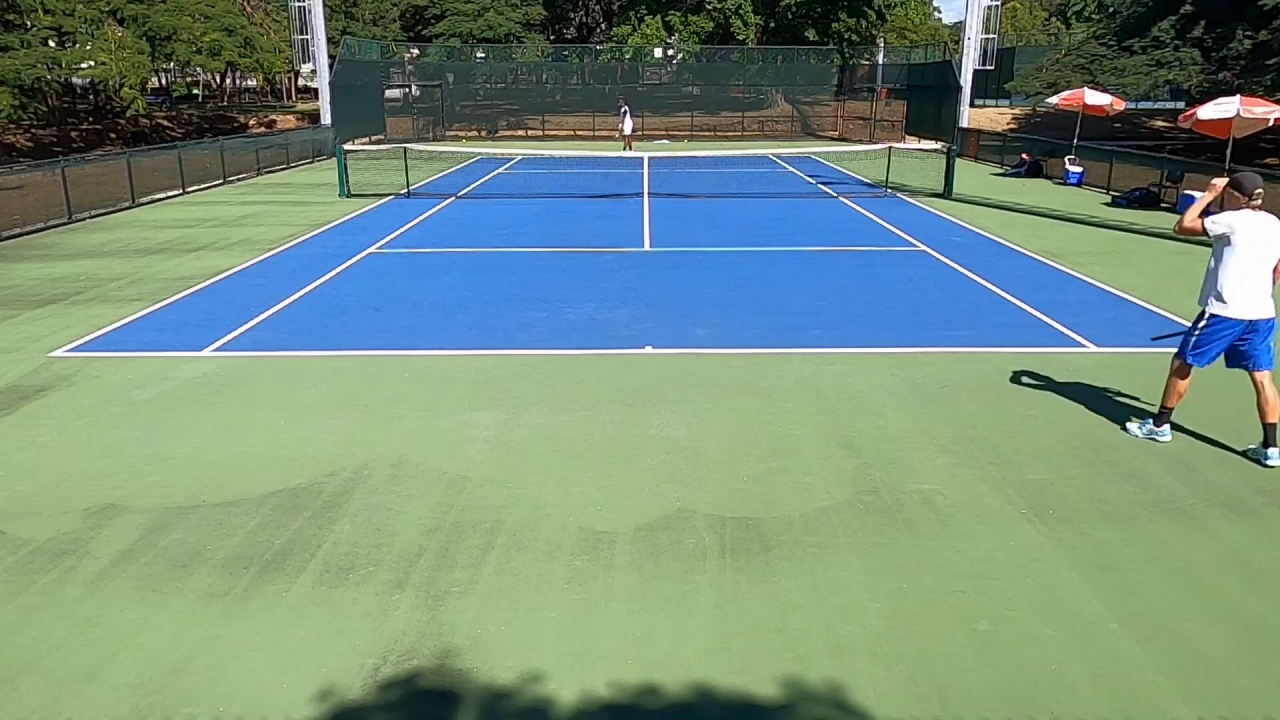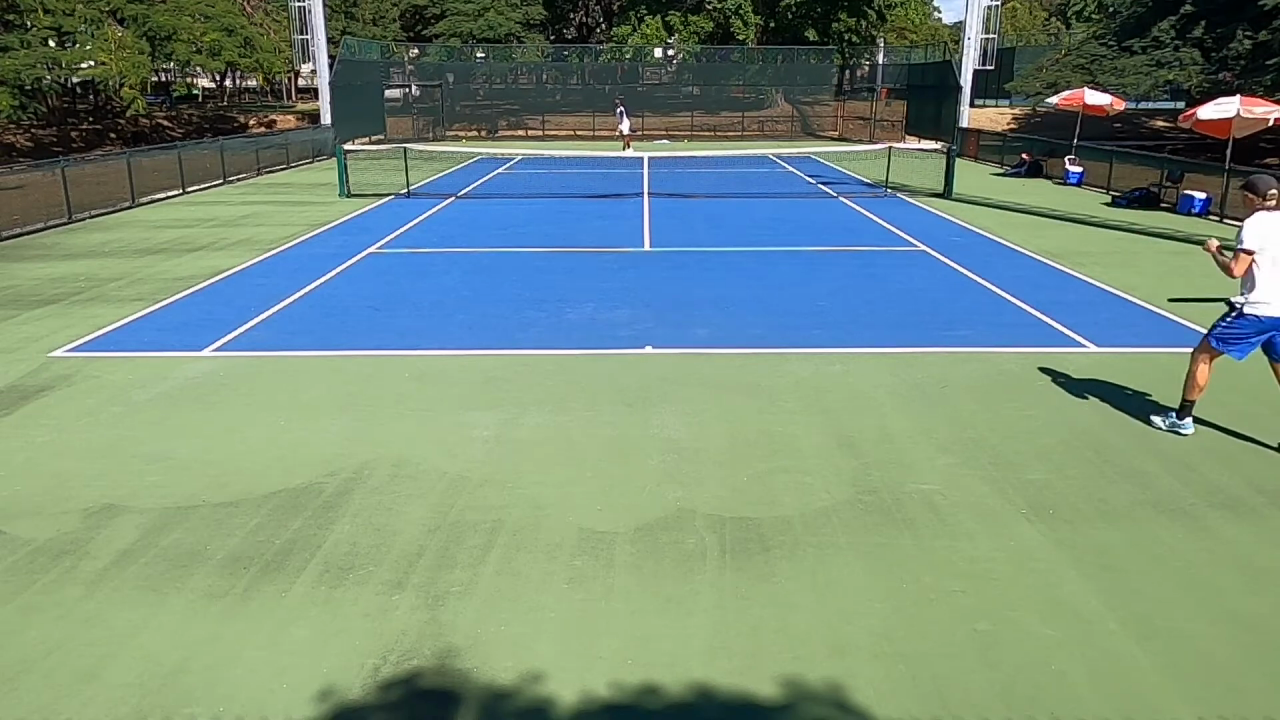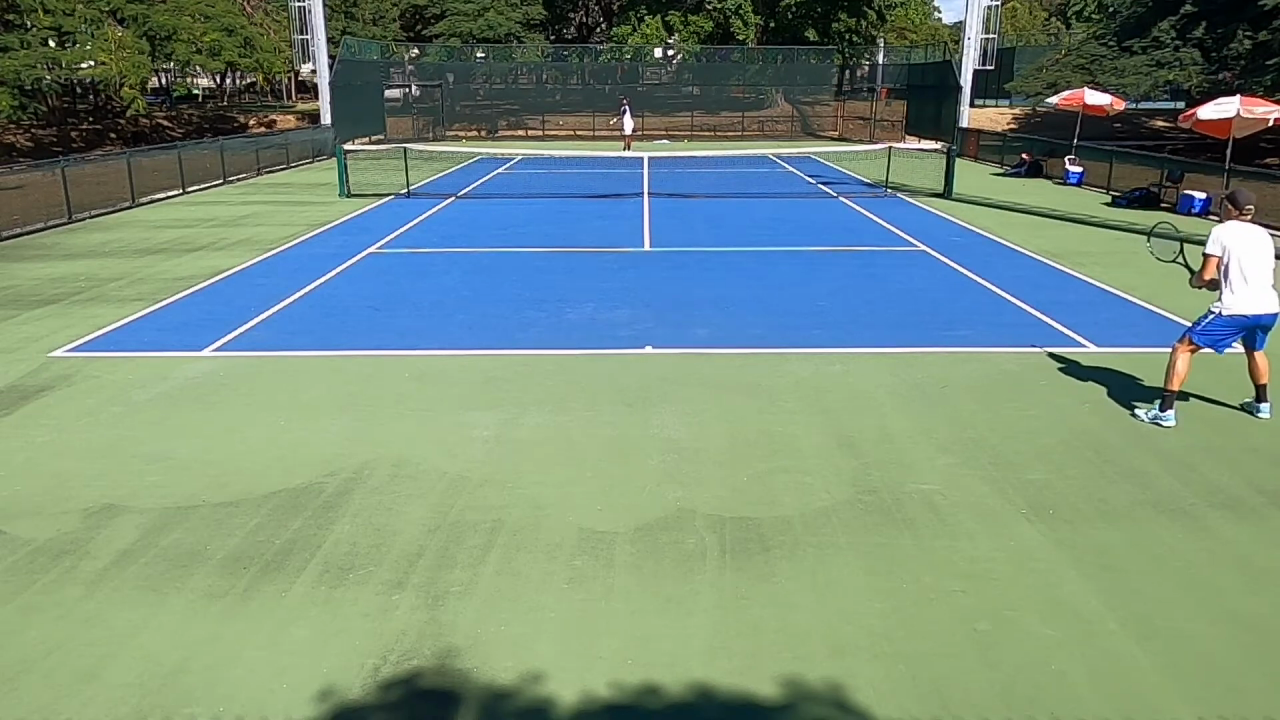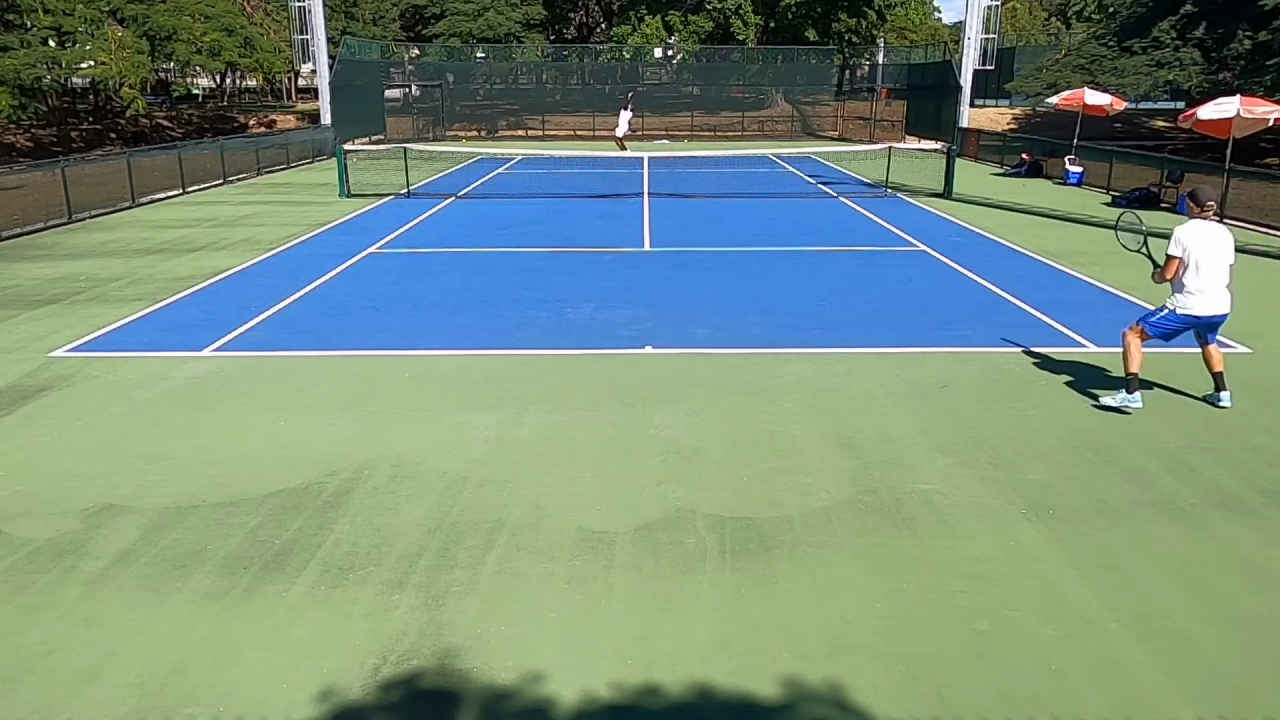
dt=1s
person 1, frame 1
left shoulder: (1231, 220)
left elbow: (1182, 227)
left wrist: (1208, 195)
left hip: (1224, 311)
left knee: (1182, 365)
left ankle: (1160, 424)
person 1, frame 2
left shoulder: (1255, 224)
left elbow: (1236, 270)
left wrist: (1215, 251)
left hip: (1255, 310)
left knee: (1202, 356)
left ankle: (1183, 418)
person 1, frame 3
left shoulder: (1221, 232)
right shoulder: (1264, 235)
left elbow: (1205, 275)
left wrist: (1194, 281)
right wrist: (1219, 282)
left hip: (1236, 309)
right hip: (1269, 309)
left knee: (1182, 348)
right knee: (1254, 349)
left ankle: (1165, 410)
right ankle: (1261, 403)
person 1, frame 4
left shoulder: (1184, 231)
right shoulder: (1226, 235)
left elbow: (1167, 274)
left wrist: (1156, 275)
left hip: (1188, 307)
right hip: (1220, 307)
left knee: (1132, 335)
right knee: (1207, 343)
left ankle: (1131, 393)
right ankle: (1222, 392)
